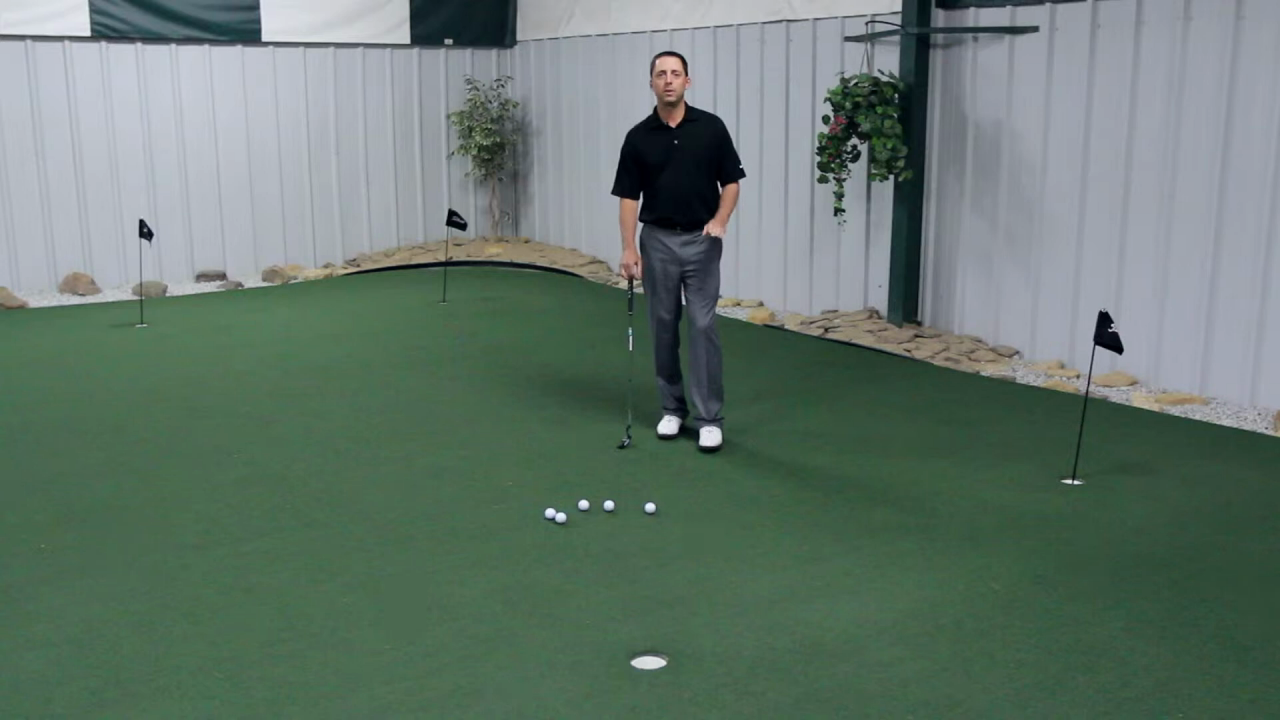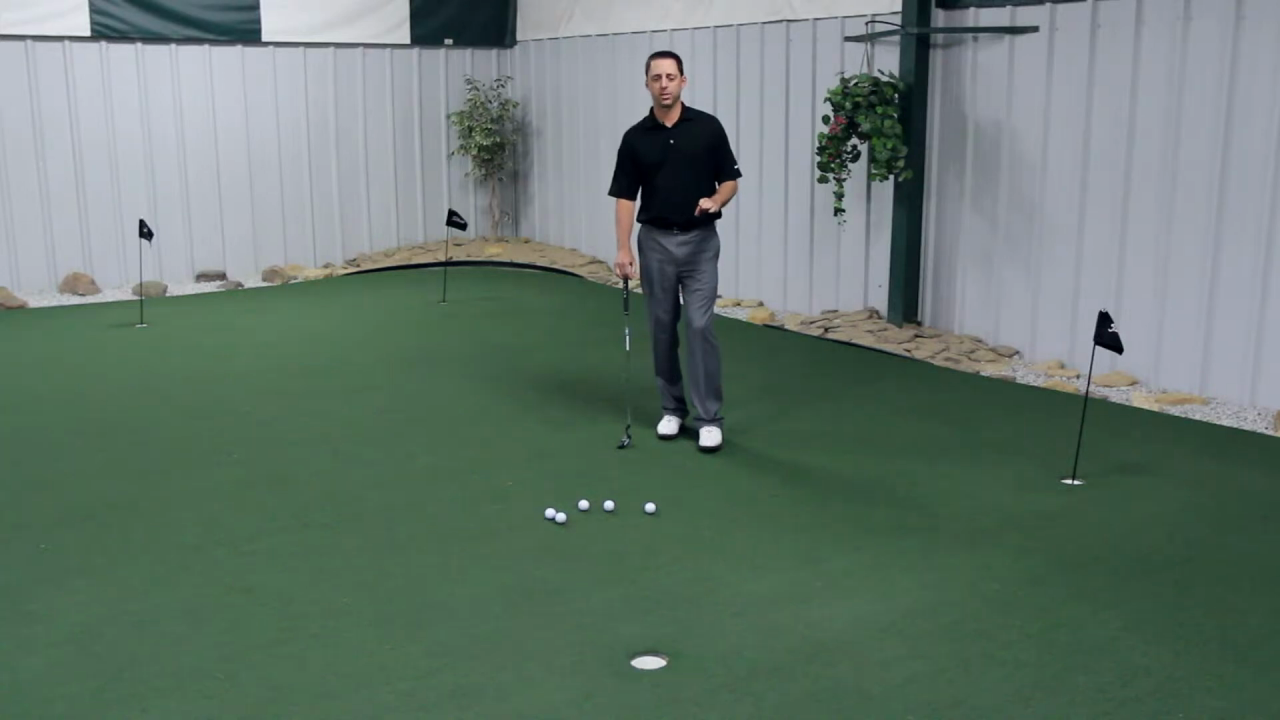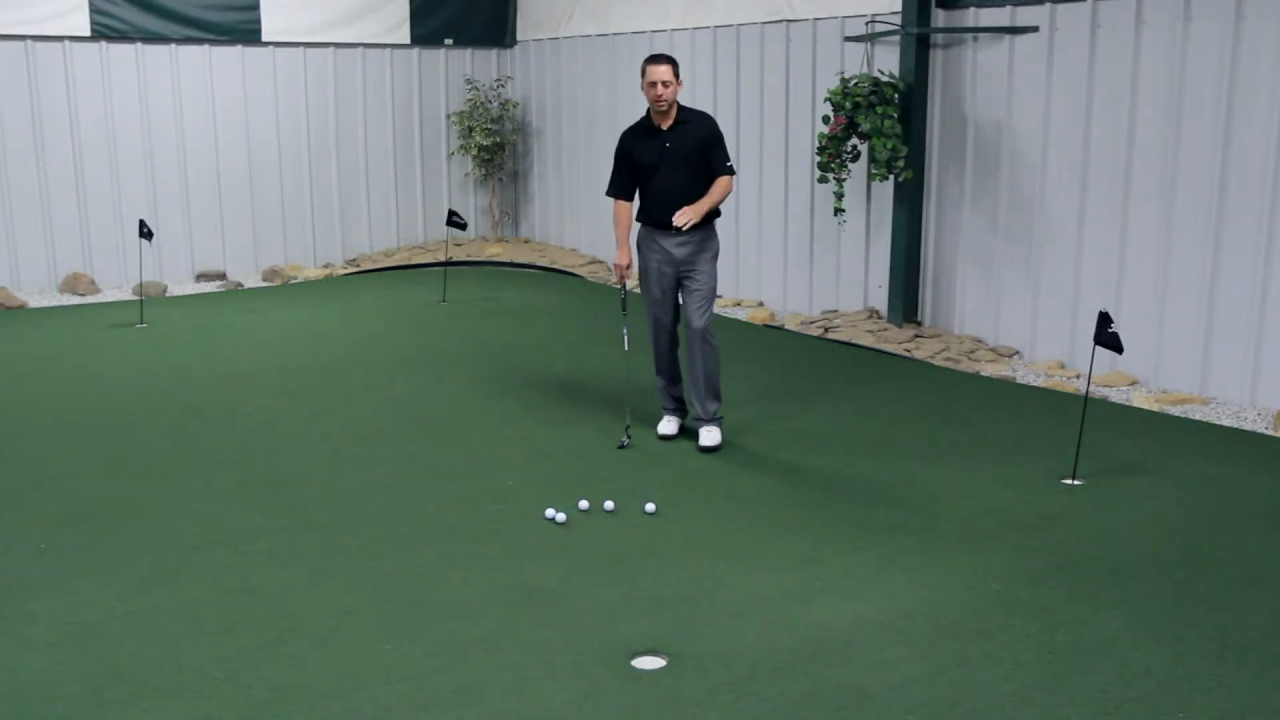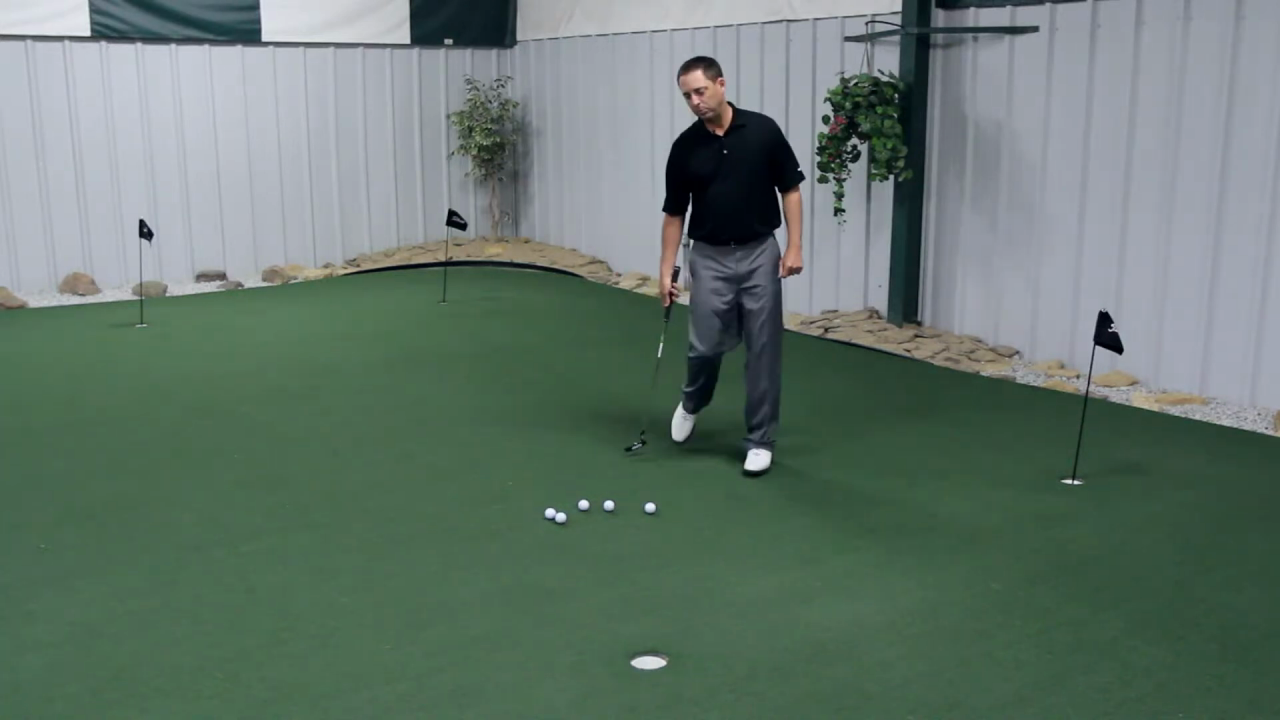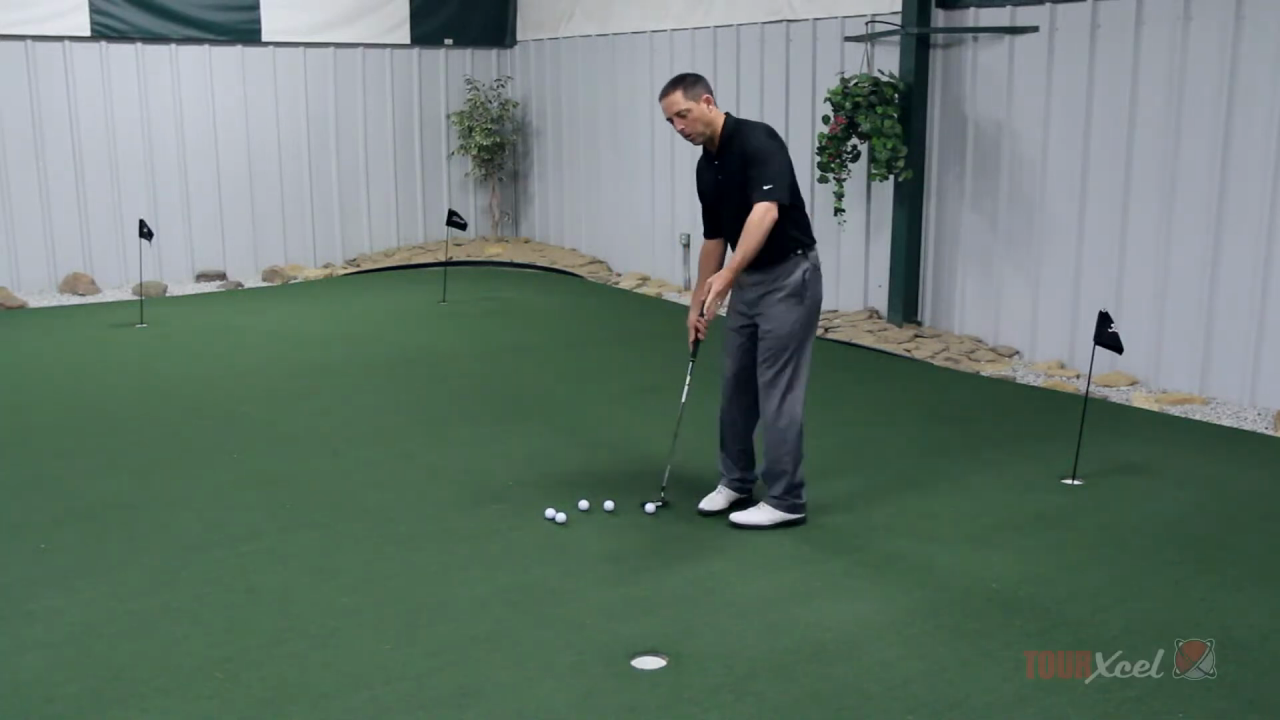
dt=1s
person 1, frame 1
left shoulder: (711, 127)
right shoulder: (638, 137)
left elbow: (731, 183)
right elbow: (628, 196)
left wrist: (720, 220)
right wrist: (628, 248)
left hip: (701, 241)
right hip: (657, 241)
left knee: (703, 326)
right knee: (663, 327)
left ankle: (710, 417)
right ankle: (673, 408)
person 1, frame 2
left shoulder: (708, 127)
right shoulder: (635, 137)
left elbow: (730, 181)
right elbow: (625, 197)
left wrist: (715, 201)
right wrist: (623, 248)
left hip: (700, 240)
right hip: (655, 241)
left knee: (700, 327)
right knee: (662, 328)
left ankle: (709, 418)
right ankle: (672, 408)
person 1, frame 3
left shoulder: (703, 126)
right shoulder: (631, 138)
left elbow: (725, 180)
right elbow: (623, 197)
left wrist: (699, 207)
right wrist: (622, 248)
left hip: (699, 241)
right hip: (654, 242)
left knee: (700, 327)
right knee: (662, 329)
left ankle: (709, 417)
right ankle: (673, 408)
person 1, frame 4
left shoulder: (763, 130)
right shoulder: (684, 147)
left elbow: (790, 190)
right elbow: (674, 213)
left wrist: (795, 246)
right wrist: (666, 269)
left hip: (759, 255)
right hip: (709, 258)
left knee: (763, 349)
right knee: (707, 346)
left ankle: (760, 439)
right ankle: (692, 400)
person 1, frame 5
left shoulder: (757, 140)
right shoulder: (706, 167)
left elbow: (767, 210)
right elbow: (714, 237)
left wrist: (727, 274)
right wrist: (697, 303)
left hip: (789, 275)
right hip: (746, 281)
left knee: (778, 388)
right knee: (736, 383)
left ankle: (785, 499)
right ankle: (736, 481)
